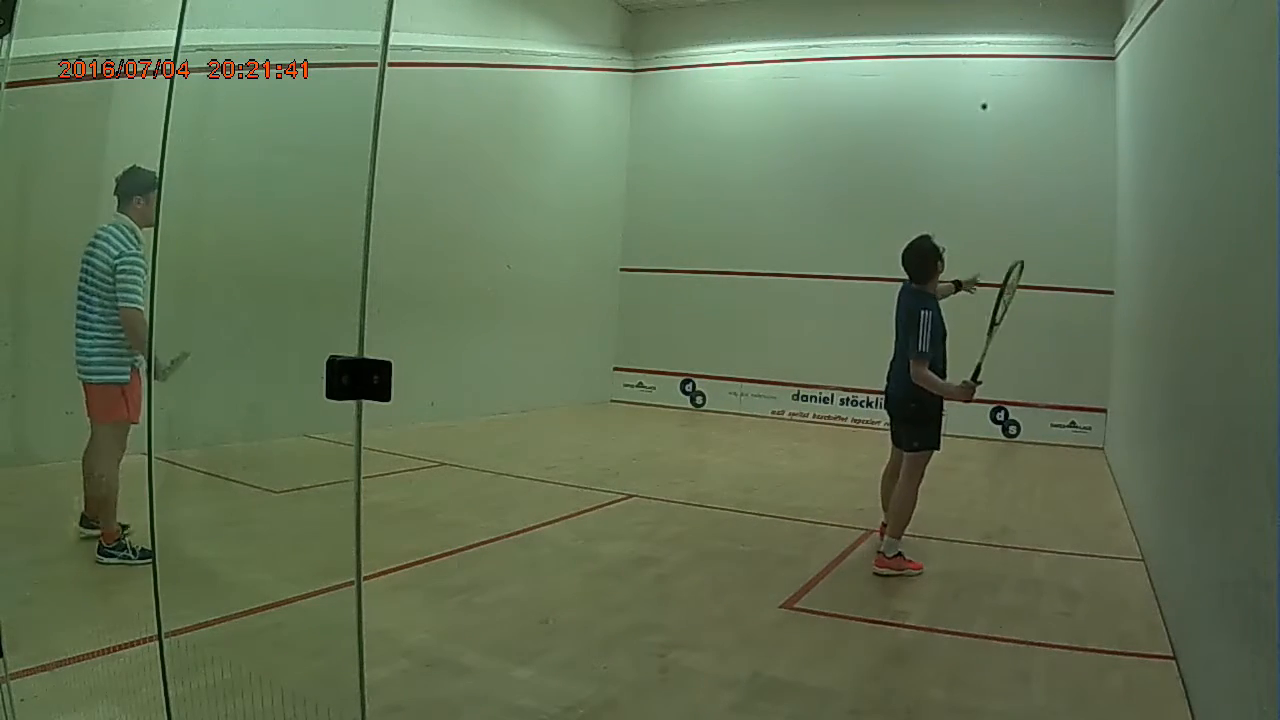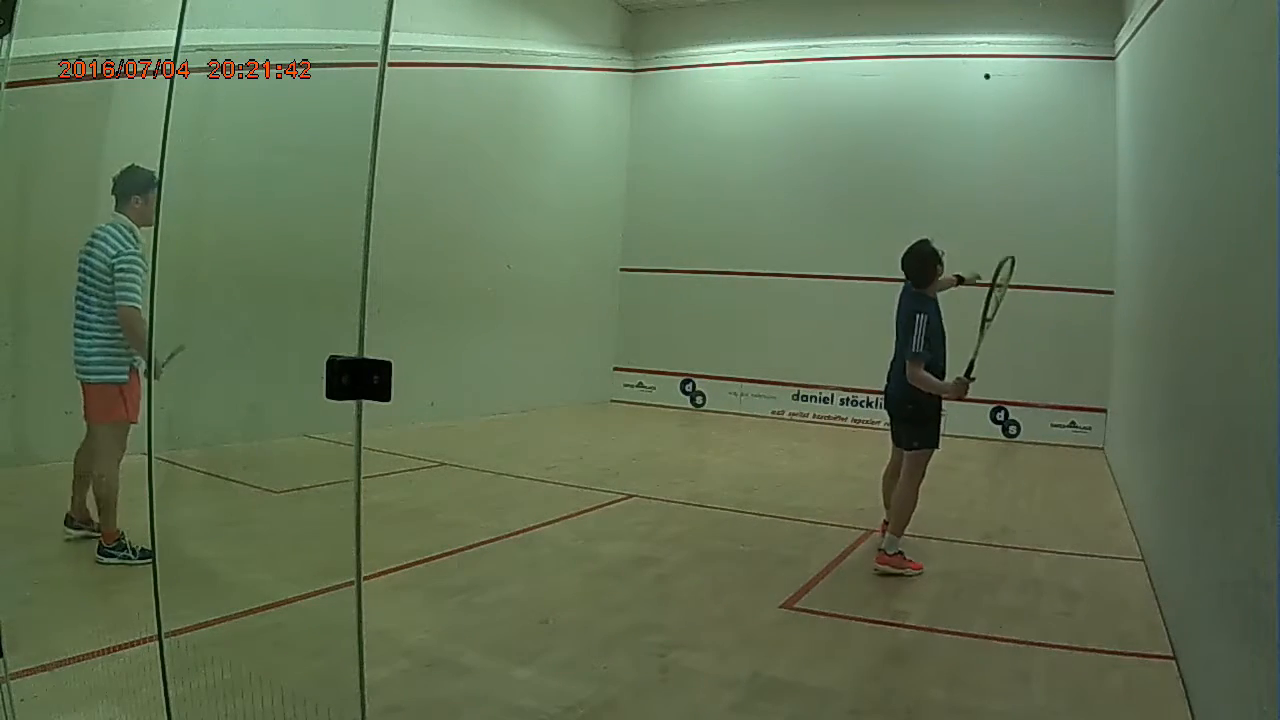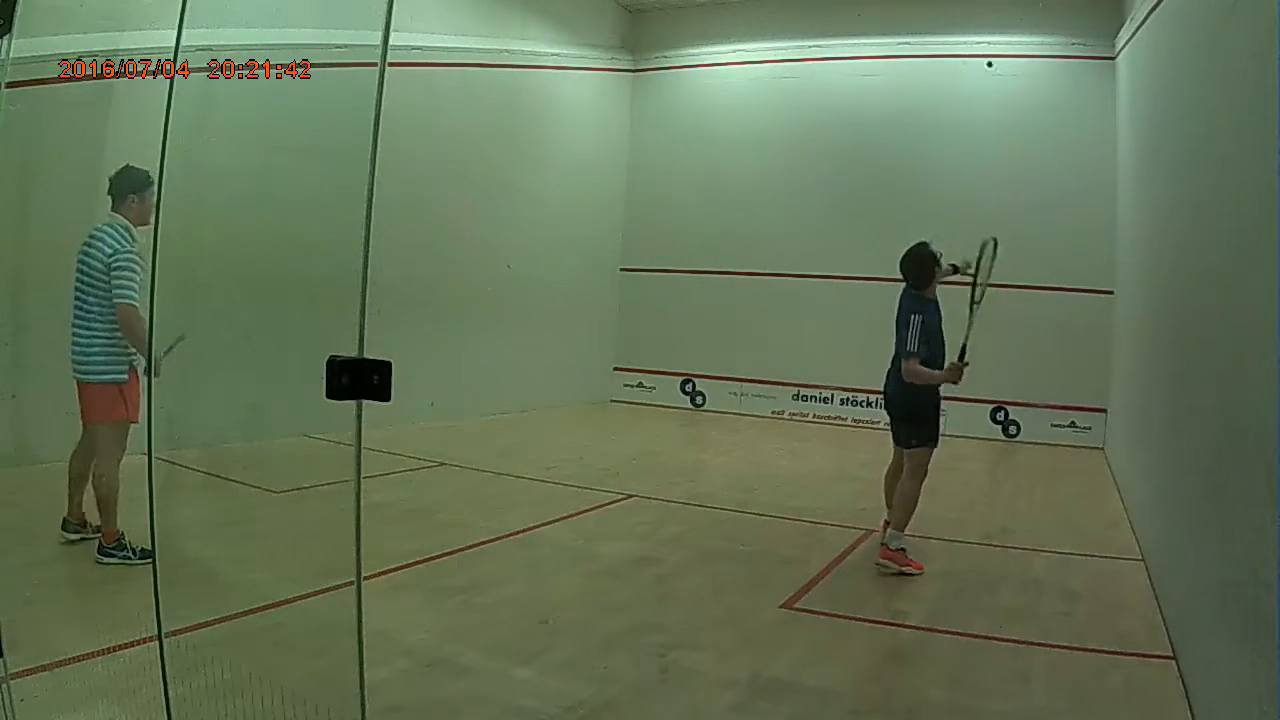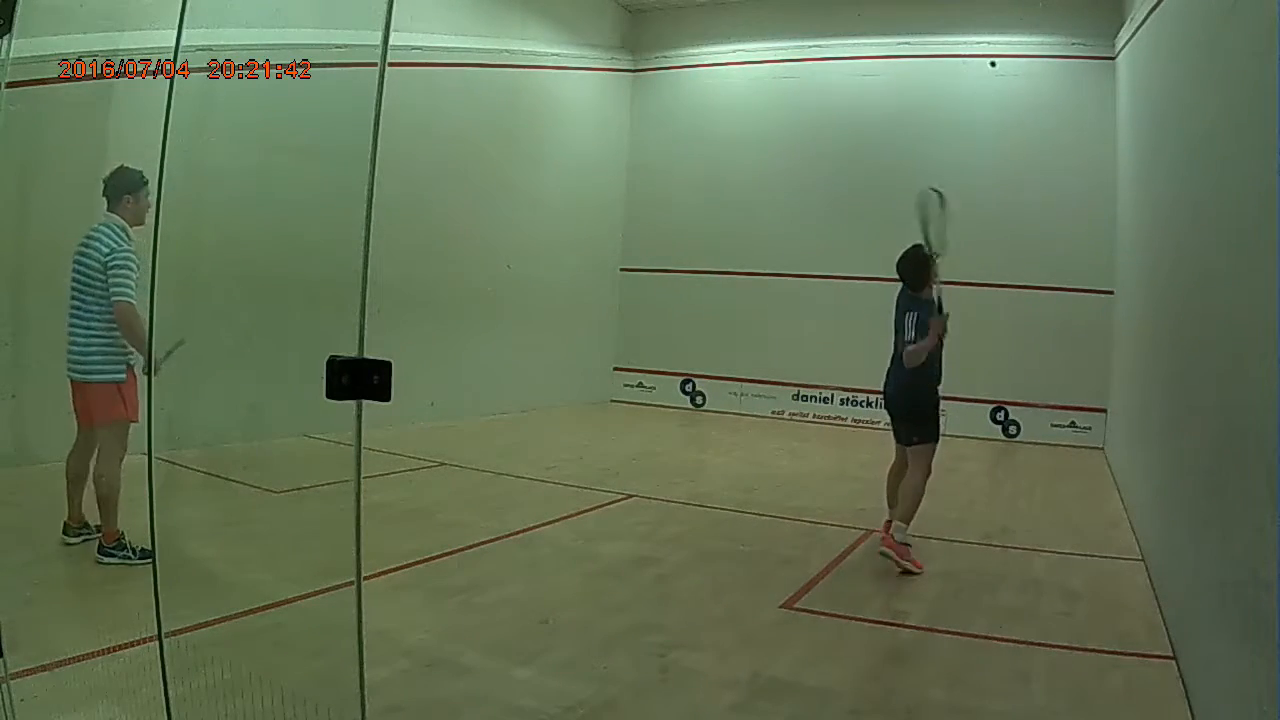
dt=0.1s
person 1, frame 1
left shoulder: (101, 236)
right shoulder: (129, 252)
right elbow: (131, 318)
right wrist: (153, 358)
left hip: (93, 358)
right hip: (113, 364)
left knee: (99, 442)
right knee: (110, 451)
left ankle: (92, 515)
right ankle: (110, 541)
person 1, frame 2
left shoulder: (97, 237)
right shoulder: (127, 251)
right elbow: (129, 316)
right wrist: (152, 357)
left hip: (90, 358)
right hip: (113, 364)
left knee: (94, 440)
right knee: (110, 452)
left ankle: (77, 515)
right ankle: (110, 541)
person 1, frame 3
left shoulder: (95, 237)
right shoulder: (124, 249)
right elbow: (127, 314)
right wrist: (151, 355)
left hip: (88, 358)
right hip: (111, 364)
left knee: (90, 441)
right knee: (110, 452)
left ankle: (74, 520)
right ankle: (110, 541)
person 1, frame 4
left shoulder: (88, 239)
right shoulder: (120, 248)
right elbow: (124, 312)
right wrist: (149, 353)
left hip: (80, 360)
right hip: (108, 365)
left knee: (86, 441)
right knee: (111, 452)
left ankle: (75, 523)
right ankle: (111, 541)
person 2, frame 1
left shoulder: (912, 290)
right shoulder: (924, 312)
left elbow: (934, 292)
right elbow: (919, 372)
left wrist: (960, 286)
right wrist: (952, 392)
left hip: (899, 394)
right hip: (918, 400)
left knee: (897, 463)
right knee: (911, 475)
left ankle: (888, 524)
right ankle: (889, 553)
person 2, frame 2
left shoulder: (913, 289)
right shoulder: (920, 314)
left elbow: (936, 283)
right elbow: (915, 374)
left wrist: (960, 278)
right wrist: (948, 389)
left hip: (900, 395)
right hip: (917, 400)
left knee: (898, 462)
right knee: (912, 473)
left ankle: (890, 522)
right ankle: (890, 551)
person 2, frame 3
left shoulder: (915, 289)
right shoulder: (918, 315)
left elbow: (930, 280)
right elbow: (910, 370)
left wrist: (956, 269)
right wrist: (943, 377)
left hip: (899, 395)
right hip: (916, 398)
left knee: (900, 462)
right knee: (915, 471)
left ankle: (891, 521)
right ankle: (892, 547)
person 2, frame 4
left shoulder: (910, 289)
right shoulder: (915, 313)
right elbow: (911, 358)
left wrist: (926, 273)
right wrist: (934, 337)
left hip: (900, 392)
right hip: (918, 396)
left knee: (904, 460)
right knee: (920, 468)
left ankle: (893, 521)
right ankle: (896, 539)
